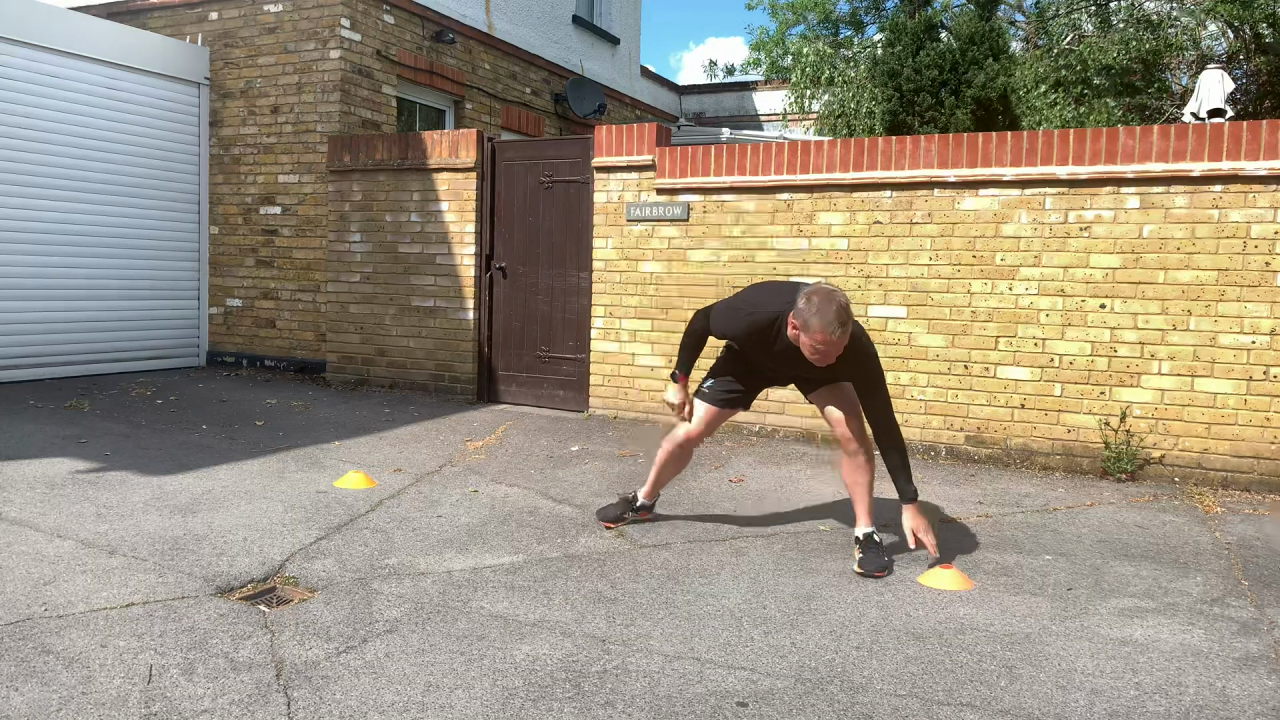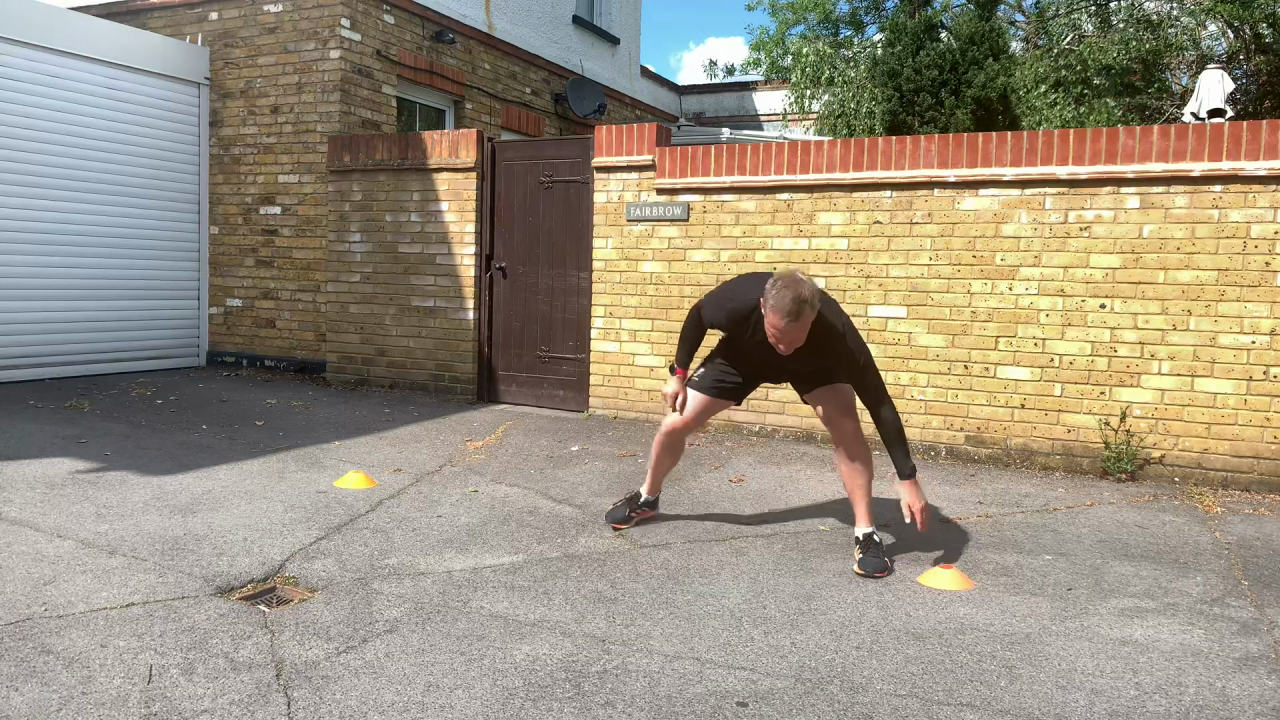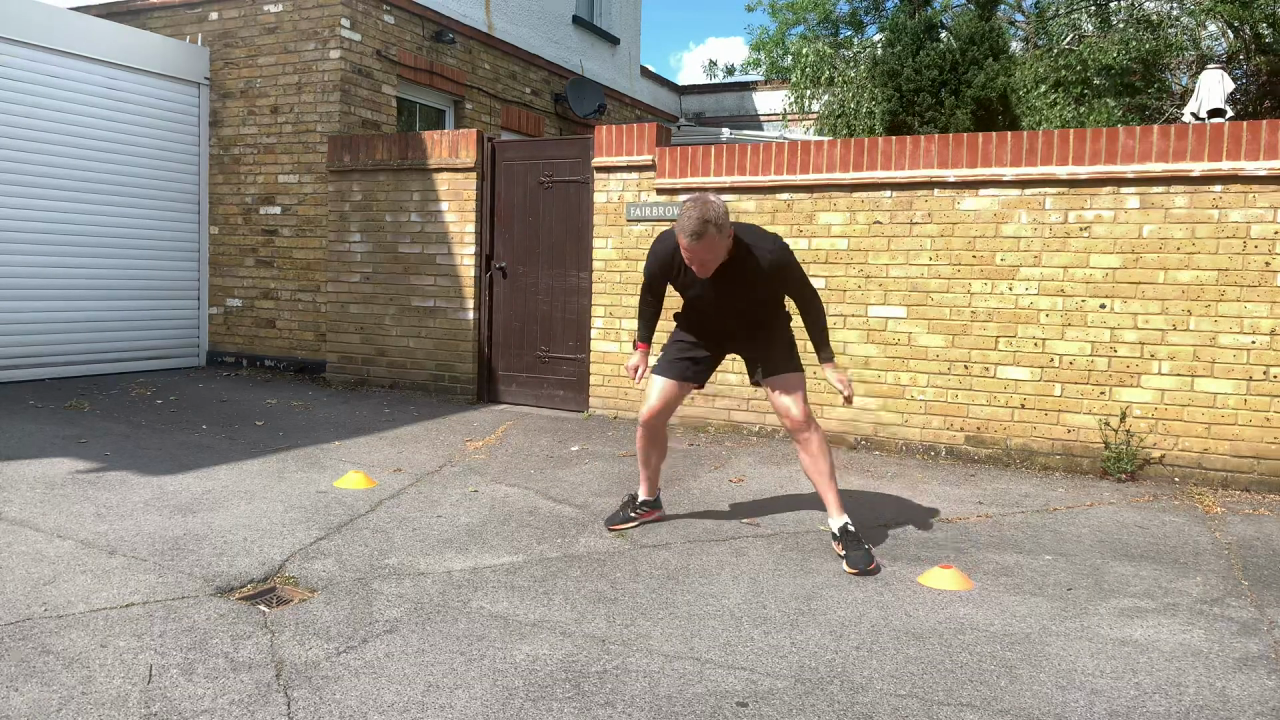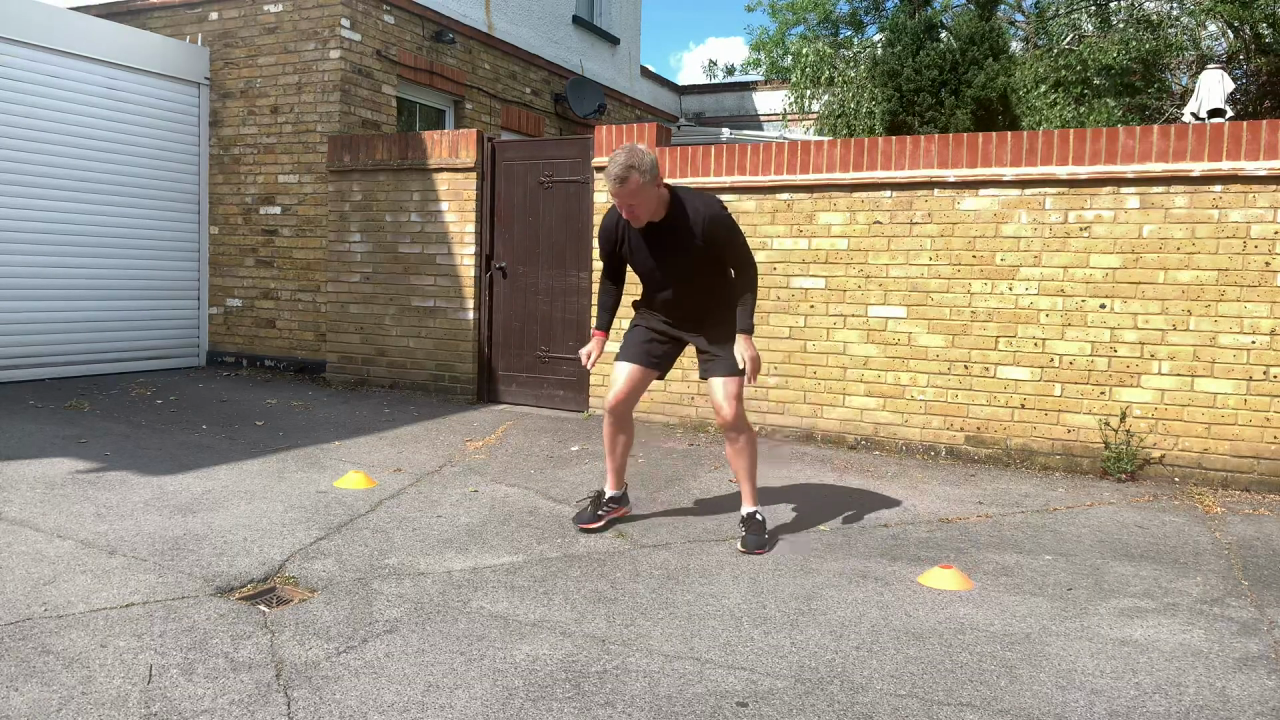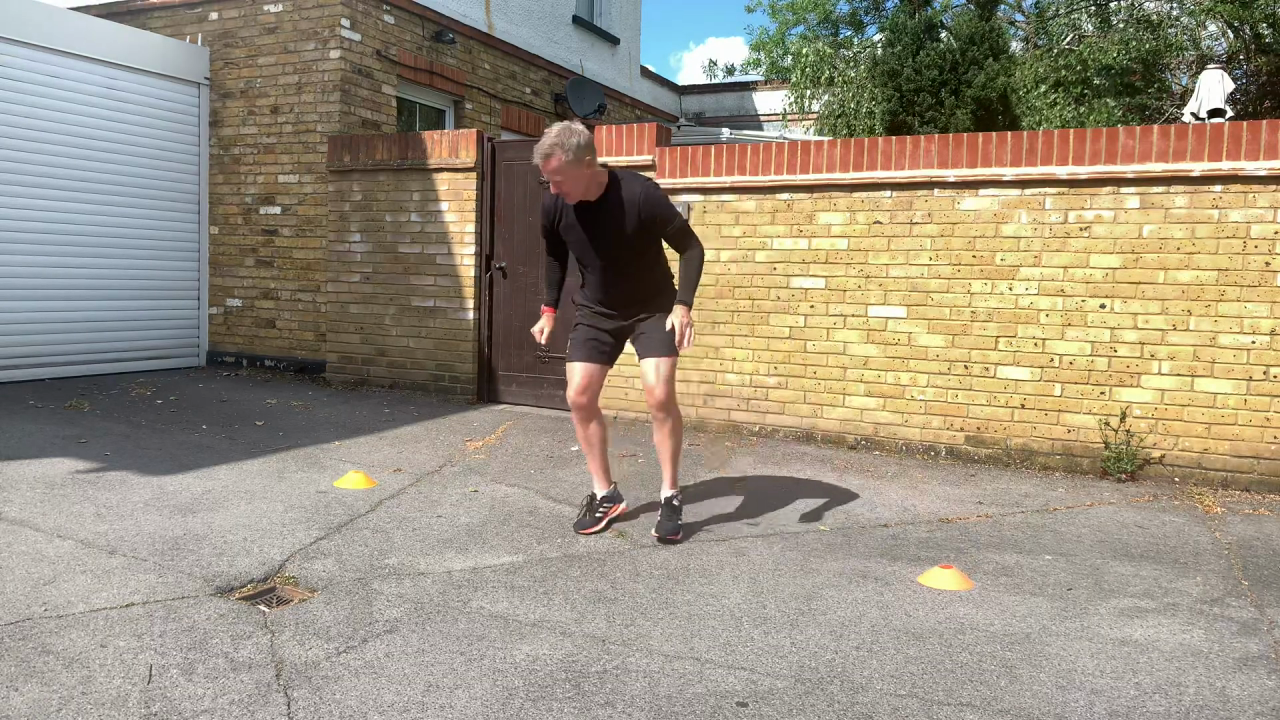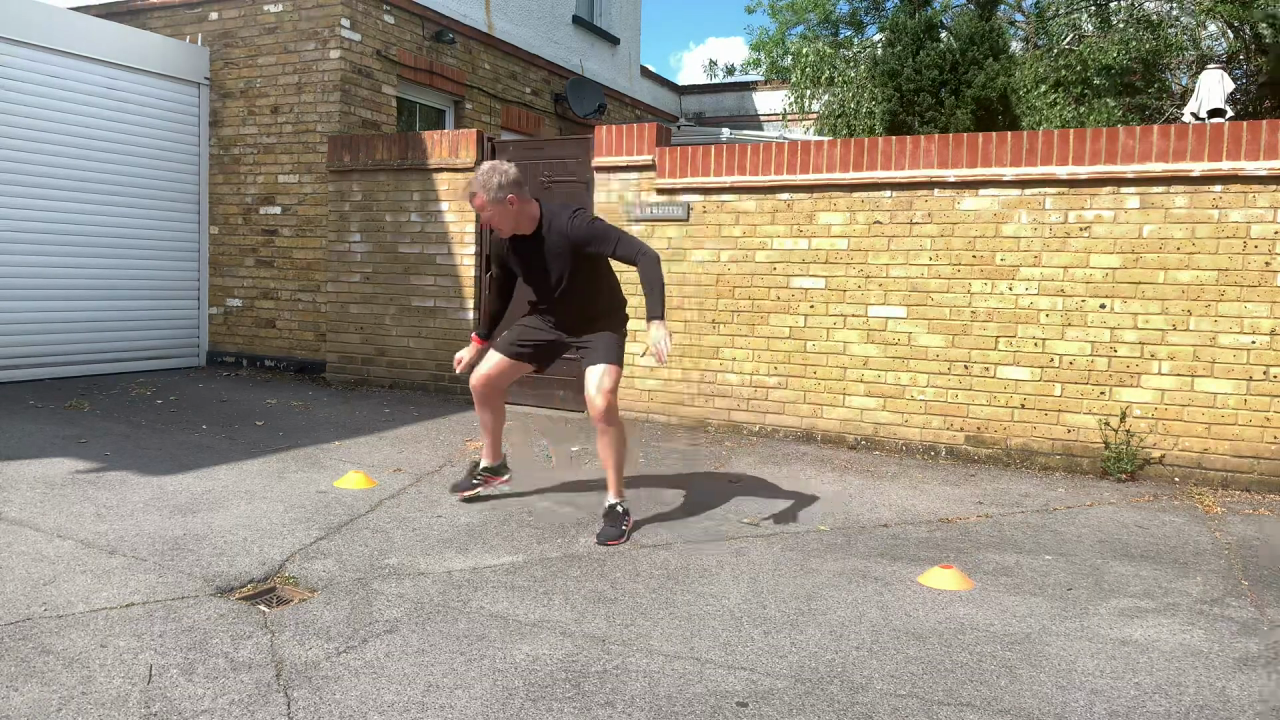
dt=0.2s
person 1, frame 1
left shoulder: (857, 352)
right shoulder: (753, 315)
left elbow: (884, 423)
right elbow: (701, 322)
left wrist: (910, 503)
right wrist: (680, 382)
left hip: (815, 372)
right hip: (749, 360)
left knee: (852, 431)
right knee: (687, 433)
left ankle: (866, 534)
right ankle: (643, 500)
person 1, frame 2
left shoulder: (836, 335)
right shoulder: (730, 301)
left elbow: (879, 402)
right elbow: (696, 319)
left wrist: (908, 479)
right wrist: (678, 375)
left hip: (812, 366)
right hip: (741, 356)
left knee: (847, 431)
right knee: (674, 427)
left ankle: (866, 535)
right ankle: (647, 498)
person 1, frame 3
left shoulder: (769, 254)
right shoulder: (666, 250)
left elbow: (807, 300)
right elbow: (651, 292)
left wrist: (828, 361)
right wrist: (641, 347)
left hip: (765, 332)
right hip: (700, 332)
left knee: (798, 418)
right knee: (651, 413)
left ankle: (840, 525)
right ankle: (646, 499)
person 1, frame 4
left shoulder: (706, 213)
right shoulder: (614, 225)
left elbow: (744, 268)
right elbow: (610, 279)
left wrist: (744, 333)
right wrist: (599, 334)
left hip: (714, 318)
right hip: (656, 318)
left knee: (729, 415)
right knee: (616, 403)
left ankle: (751, 513)
right ankle: (613, 496)
person 1, frame 5
left shoulder: (641, 195)
right shoulder: (554, 207)
left elbow: (690, 246)
right elbow: (555, 258)
left wrist: (682, 305)
right wrist: (549, 312)
left hip: (652, 307)
right hip: (596, 308)
left knee: (660, 396)
right knee: (579, 398)
left ankle: (669, 496)
right ankle: (605, 494)
person 1, frame 6
left shoulder: (572, 227)
right shoulder: (504, 240)
left elbow: (644, 257)
right elbow: (502, 289)
left wrist: (655, 321)
right wrist: (478, 341)
left hip: (599, 322)
right hip: (547, 319)
left knee: (601, 404)
right knee: (482, 382)
left ankle: (615, 504)
right ankle: (492, 464)
